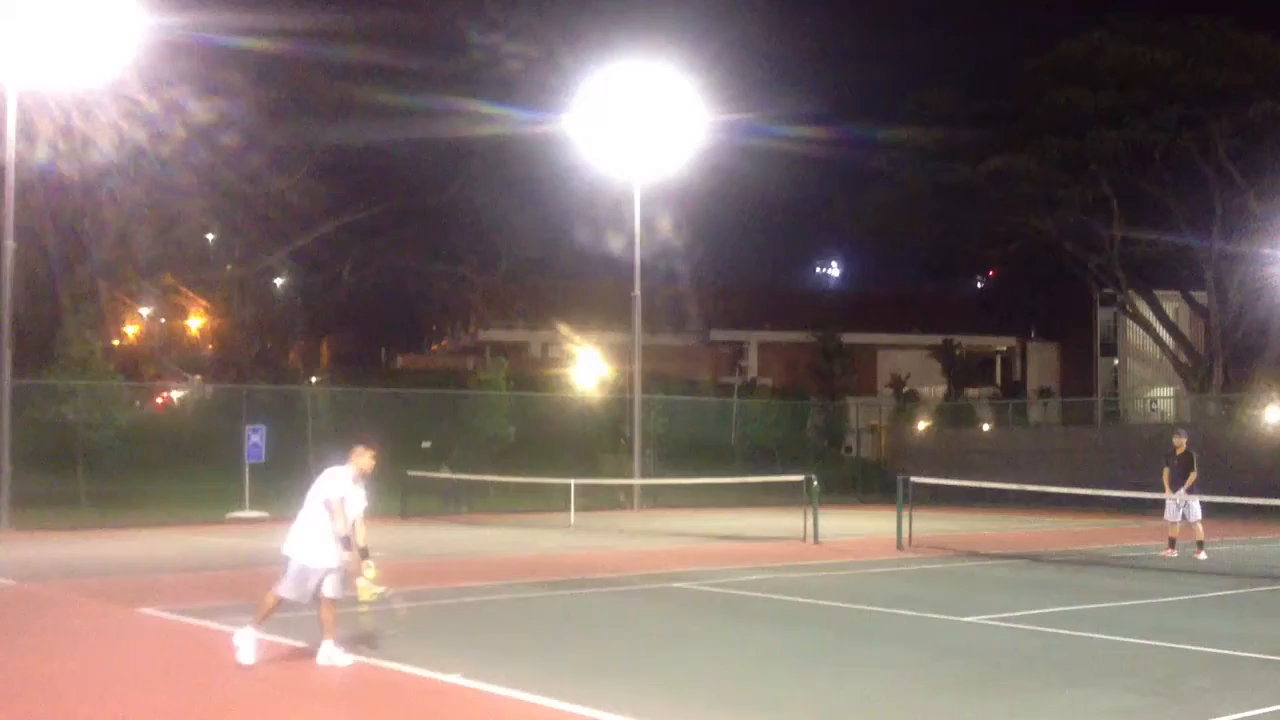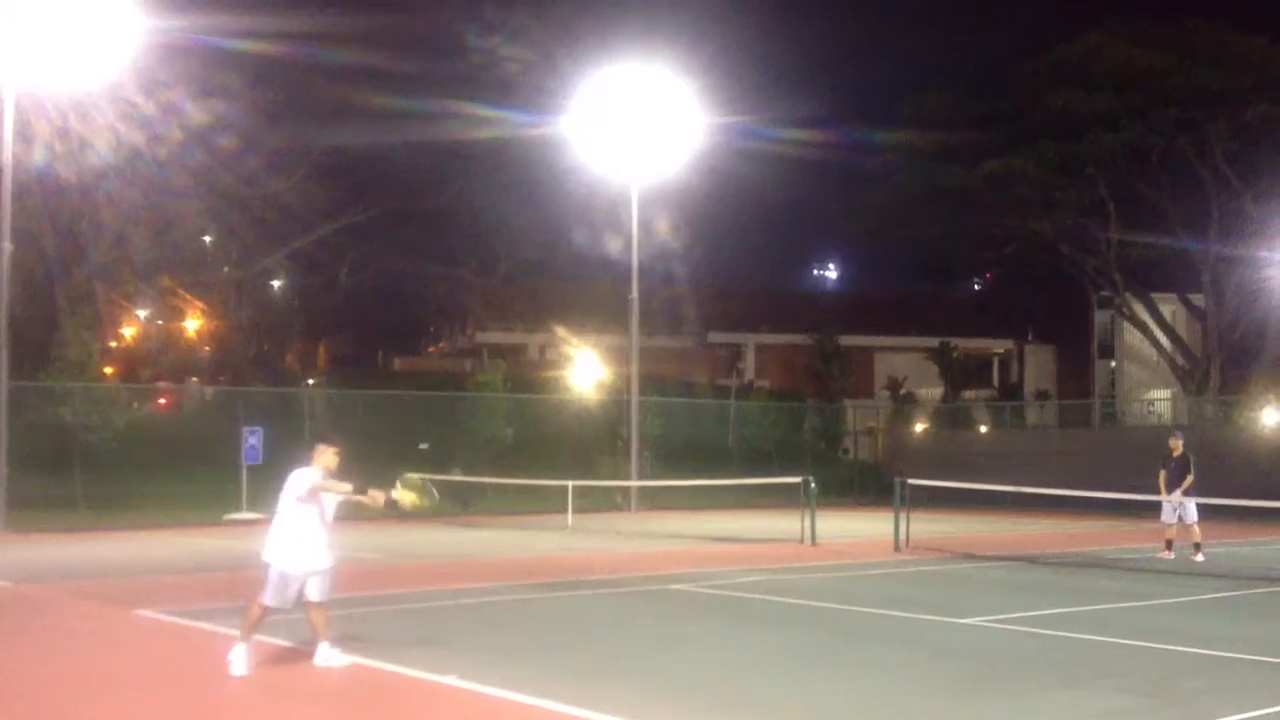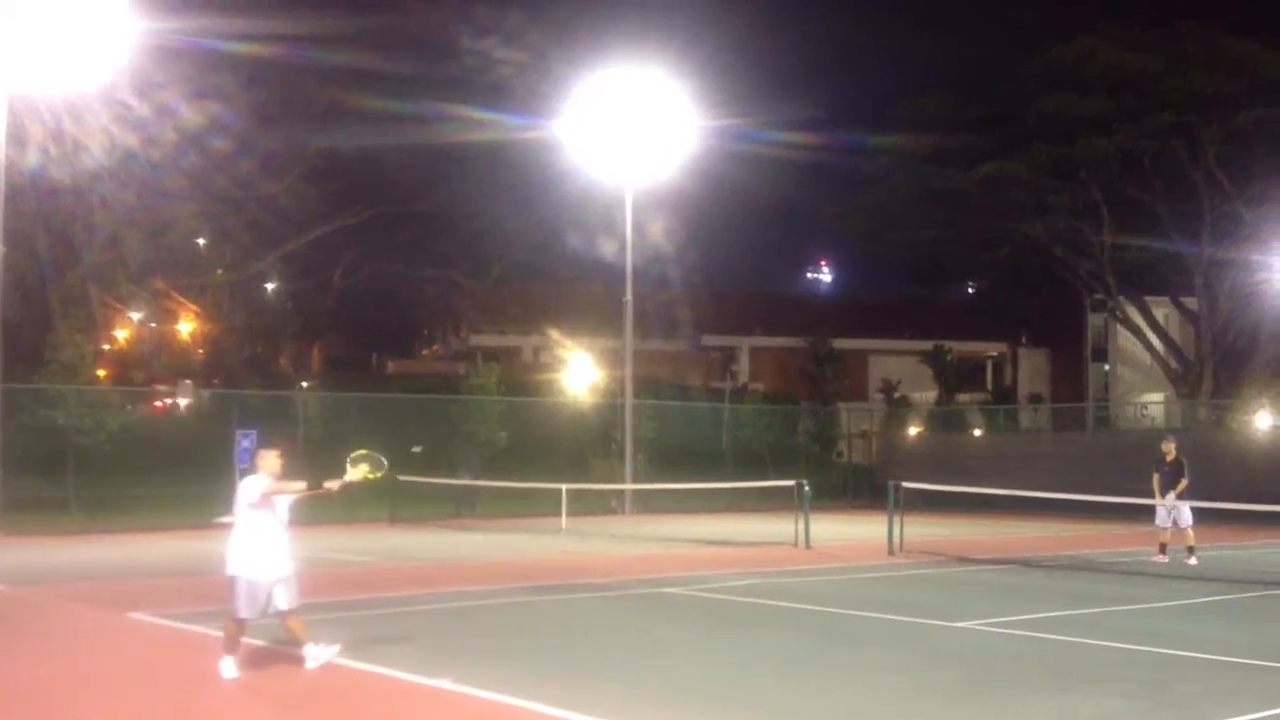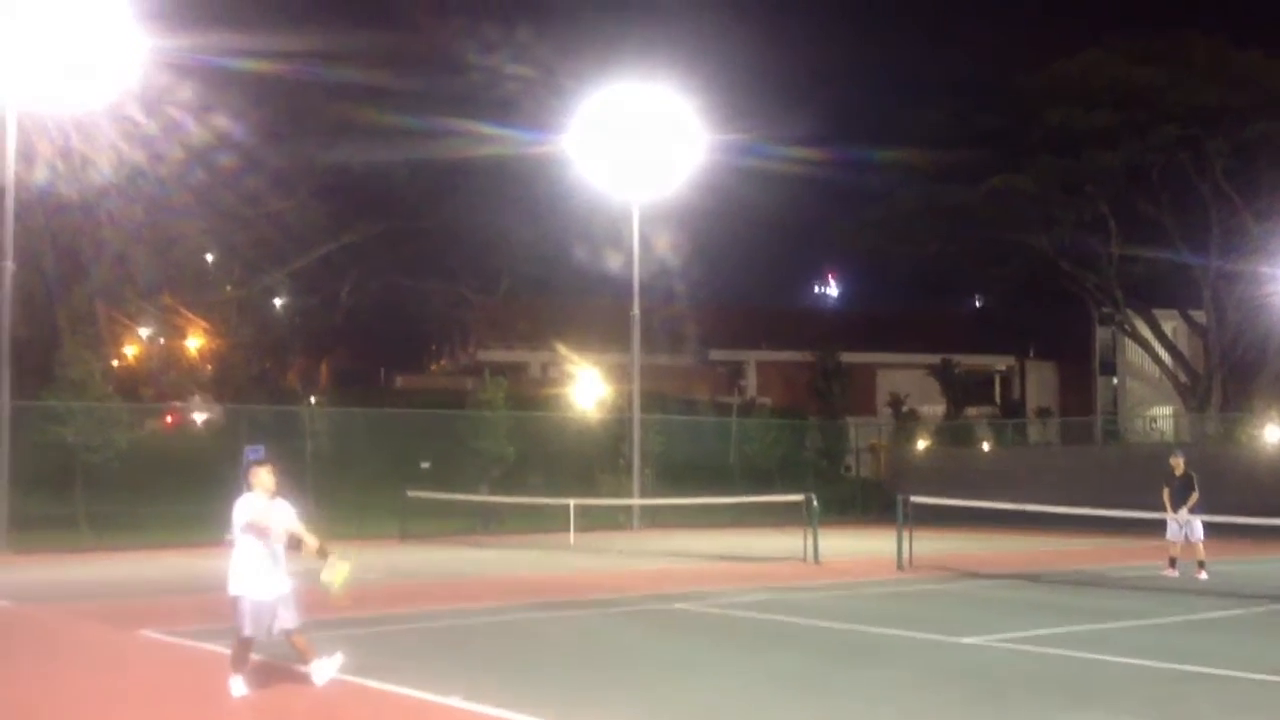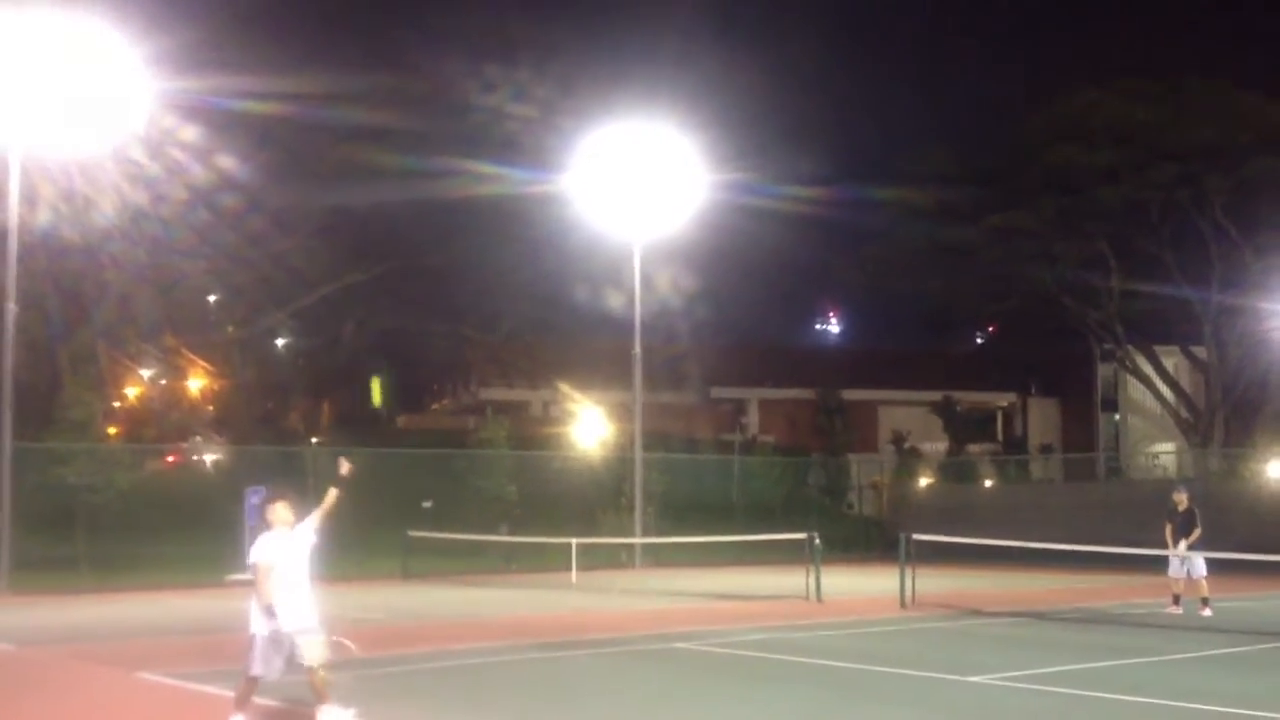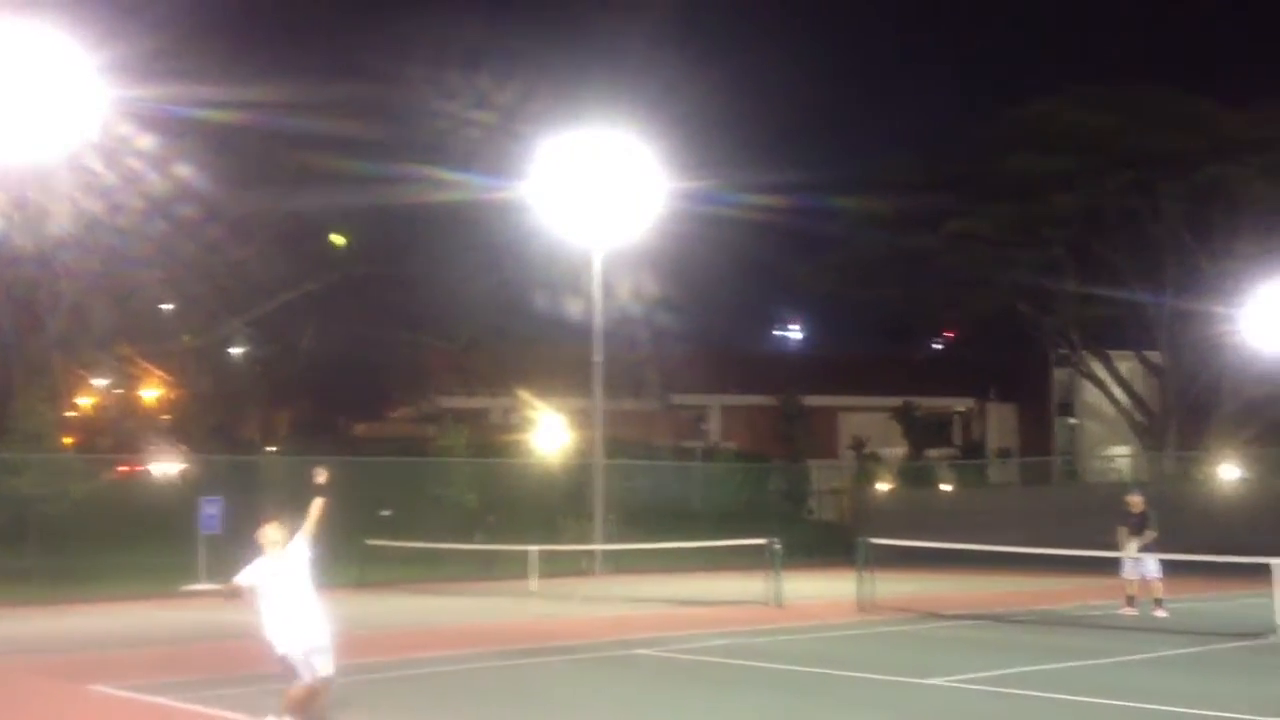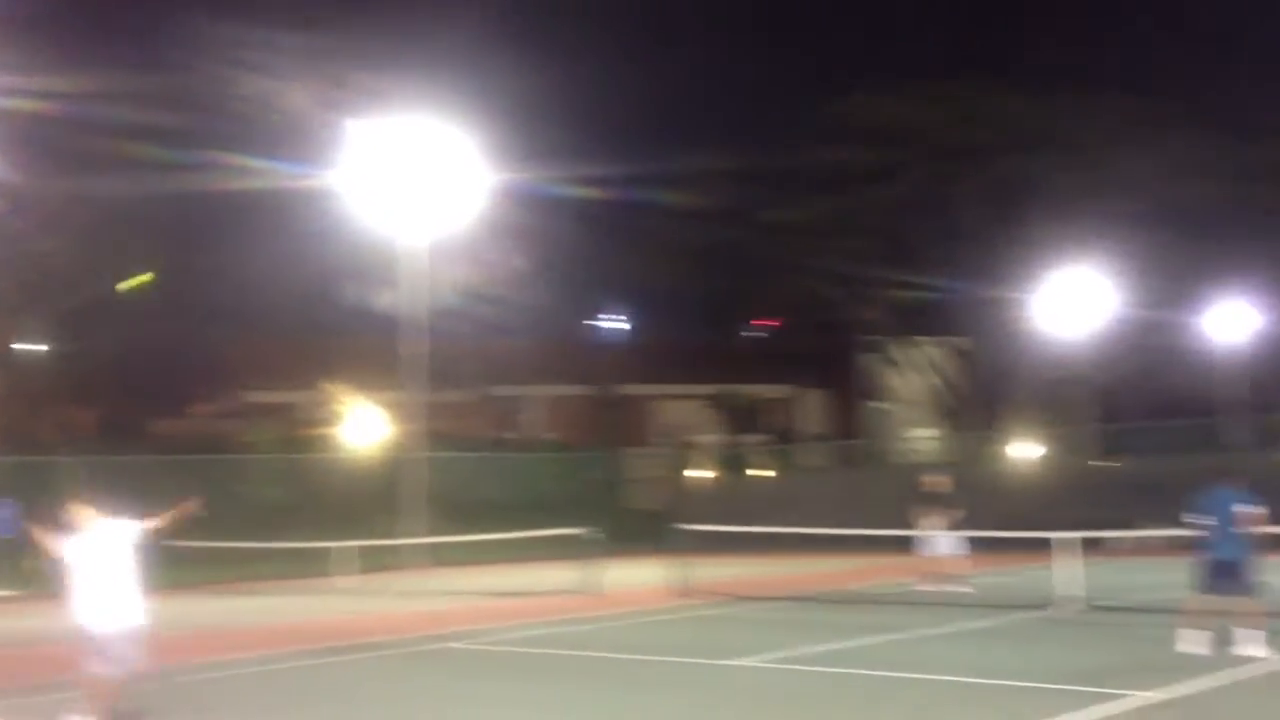
dt=0.4s
person 1, frame 1
left shoulder: (359, 487)
right shoulder: (335, 476)
left elbow: (358, 523)
right elbow: (336, 511)
left wrist: (365, 556)
right wrist: (346, 541)
left hip: (334, 553)
right hip: (308, 549)
left knee: (329, 599)
right knee: (282, 592)
left ankle: (328, 648)
right ankle: (250, 633)
person 1, frame 2
left shoulder: (329, 484)
right shoulder: (301, 477)
left elbow: (353, 494)
right elbow: (327, 487)
left wrist: (383, 498)
right wrist: (366, 491)
left hip: (317, 557)
right hip: (287, 555)
left knee: (316, 602)
right knee: (267, 602)
left ankle: (324, 650)
right ankle: (241, 648)
person 1, frame 3
left shoulder: (281, 487)
right shoulder: (250, 484)
left elbow: (299, 489)
right elbow: (283, 488)
left wrist: (332, 484)
right wrist: (318, 485)
left hip: (280, 564)
right hip: (249, 565)
left knee: (288, 610)
right knee: (240, 615)
left ankle: (310, 651)
right ankle: (228, 658)
person 1, frame 4
left shoulder: (281, 505)
right shoulder: (245, 504)
left elbow: (301, 530)
right elbow: (266, 527)
left wrist: (322, 552)
right wrist: (297, 543)
left hip: (279, 583)
right hip: (250, 585)
left knee: (292, 628)
right knee: (247, 635)
left ankle: (315, 666)
right ankle: (237, 677)
person 1, frame 5
left shoulder: (302, 534)
right shoulder: (264, 544)
left elbow: (324, 507)
right elbow: (261, 580)
left wrist: (341, 478)
right wrist: (270, 613)
left hip: (304, 619)
right hip: (273, 622)
left knee: (317, 664)
right knee: (256, 673)
person 1, frame 6
left shoulder: (296, 551)
right shoulder: (258, 569)
left elbow: (311, 520)
right elbow: (232, 588)
left wrist: (320, 488)
right wrist: (234, 588)
left hip: (316, 632)
right hip: (288, 636)
left knee: (322, 680)
right knee: (308, 680)
person 1, frame 7
left shoulder: (120, 528)
right shoulder: (74, 544)
left elbow: (154, 524)
left wrist: (177, 513)
left hip: (128, 615)
right hip: (100, 620)
left knee: (122, 670)
right knee: (107, 672)
